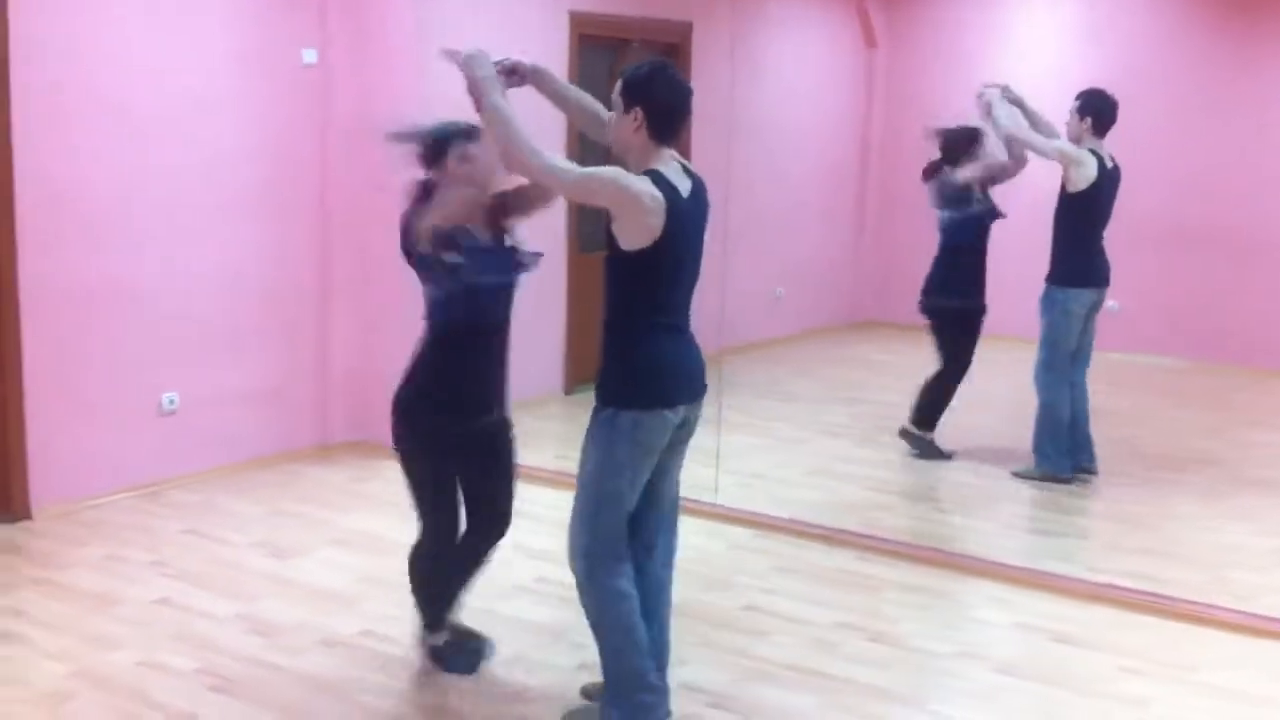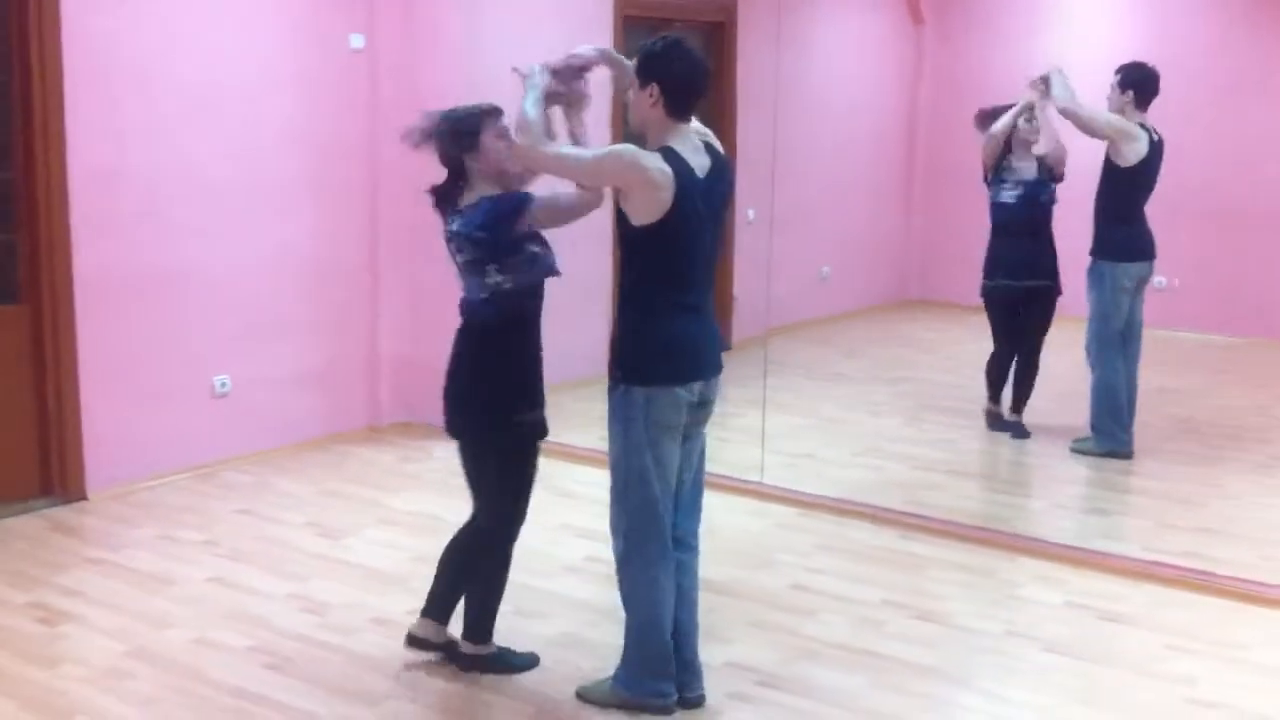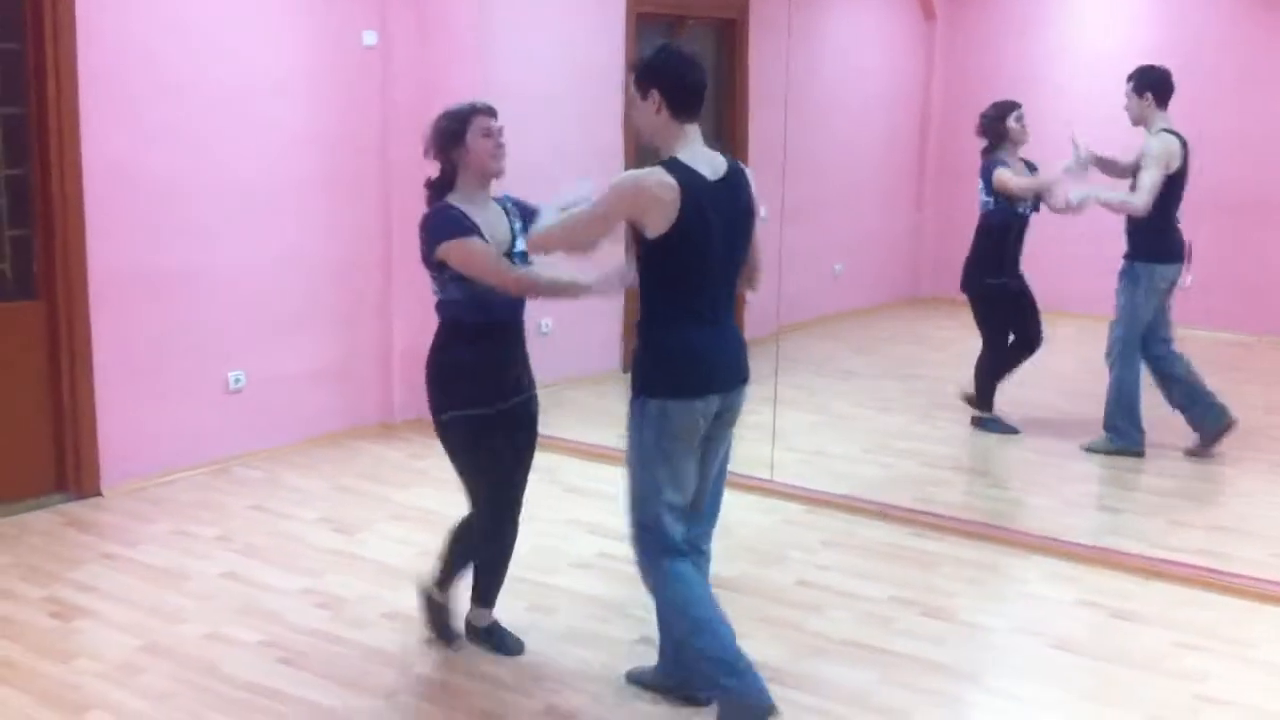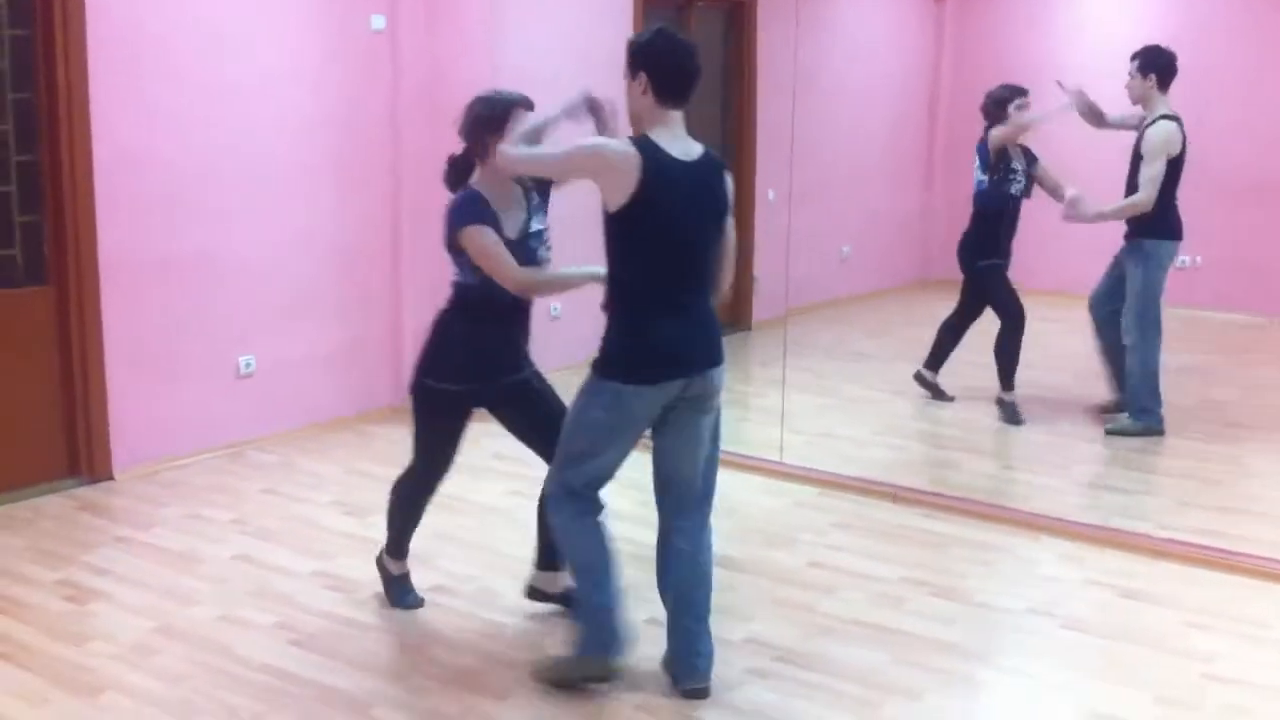
dt=0.5s
person 1, frame 1
left shoulder: (632, 193)
right shoulder: (687, 180)
left elbow: (522, 158)
right elbow: (602, 128)
left wrist: (486, 83)
right wrist: (533, 76)
left hip: (638, 394)
right hip: (681, 384)
left knee: (597, 548)
right knee: (648, 541)
person 1, frame 2
left shoulder: (640, 168)
right shoulder: (712, 152)
left elbow: (532, 151)
right elbow: (678, 115)
left wrist: (537, 89)
right wrist: (606, 61)
left hip: (651, 374)
right hip: (700, 366)
left knee: (642, 532)
right knee: (677, 527)
person 1, frame 3
left shoulder: (646, 187)
right shoulder: (739, 179)
left elbow: (544, 242)
left wrist: (582, 226)
left hip: (671, 384)
right hip: (727, 375)
left knee: (661, 545)
right knee: (690, 531)
person 1, frame 4
left shoulder: (616, 159)
right shoulder: (719, 174)
left elbow: (515, 160)
right elbow: (720, 283)
left hip: (633, 368)
right hip: (701, 363)
left knee: (570, 494)
right knee: (687, 515)
left ankle: (599, 644)
right ankle: (692, 663)
person 2, frame 1
left shoulder: (488, 224)
right shoulder: (424, 227)
left elbow: (542, 189)
left hip: (479, 411)
right hip: (431, 409)
left knee: (488, 522)
right knee: (442, 528)
left ankle: (441, 623)
right ankle: (436, 630)
person 2, frame 2
left shoulder: (477, 208)
right shoulder: (500, 211)
left elbow: (534, 164)
right elbow: (589, 196)
left wrist: (554, 104)
right wrist: (573, 119)
left hip: (479, 384)
right hip: (501, 388)
left knee: (491, 514)
right knee: (503, 518)
left ankle: (431, 624)
right ankle: (475, 643)
person 2, frame 3
left shoulder: (514, 211)
right shoulder: (442, 223)
right elbow: (512, 281)
right wrist: (594, 285)
left hip: (511, 374)
right hip: (461, 382)
left knee: (506, 504)
right knee: (491, 506)
left ankle: (481, 612)
right ankle: (439, 590)
person 2, frame 4
left shoulder: (531, 187)
right shoulder: (465, 209)
right elbow: (512, 278)
left wrist: (591, 114)
right wrist: (594, 276)
left hip: (509, 361)
right hip: (456, 360)
right knee: (428, 469)
left ankle: (549, 576)
right ankle: (394, 560)
person 3, frame 1
left shoulder: (1078, 158)
right shoulder: (1108, 165)
left elbow: (1015, 132)
right elbow: (1051, 136)
left wrist: (998, 104)
right wrist: (1019, 102)
left hip: (1070, 281)
right hip: (1093, 279)
left knee: (1053, 374)
right knee: (1073, 372)
left ankle: (1053, 462)
right ankle: (1079, 456)
person 3, frame 2
left shoulder: (1124, 130)
right shoulder: (1148, 137)
left elbow: (1066, 107)
right elbow: (1084, 119)
left wrist: (1058, 78)
right wrist: (1058, 87)
left hip: (1117, 256)
right hip: (1135, 253)
left knee: (1104, 348)
right knee: (1122, 349)
left ankle: (1111, 437)
right ankle: (1114, 432)
person 3, frame 3
left shoulder: (1161, 143)
right shoulder: (1166, 143)
left elbow: (1138, 205)
right elbow: (1129, 172)
left wrist: (1093, 193)
right wrist: (1095, 160)
left hip: (1150, 259)
right hip: (1161, 256)
left knee: (1123, 346)
right knee: (1156, 345)
left ankle: (1123, 436)
right ankle: (1210, 418)
person 3, frame 4
left shoulder: (1163, 131)
right shoulder: (1150, 120)
left elbow: (1145, 200)
right elbow: (1103, 120)
left wrist: (1090, 213)
right wrist: (1081, 101)
left hip: (1155, 240)
right hip: (1142, 238)
left knee: (1139, 328)
right knee: (1103, 308)
left ankle: (1145, 417)
right ankle: (1130, 394)
person 4, frame 1
left shoulder: (973, 183)
right shoulder: (951, 182)
left elbow: (1017, 161)
right elbow: (999, 162)
left hip: (963, 292)
right hip: (948, 291)
left knee: (954, 364)
right knee: (955, 366)
left ankle: (919, 428)
right ankle: (919, 428)
person 4, frame 2
left shoulder: (1047, 167)
right shoulder: (994, 164)
left elbow: (1058, 152)
right elbow: (992, 133)
left wrist: (1042, 108)
right wrist: (1027, 102)
left hip: (1043, 272)
right hip: (1001, 269)
left knee: (1030, 349)
right knee: (1005, 348)
left ankle: (1014, 414)
right ankle: (995, 407)
person 4, frame 3
left shoulder: (1027, 168)
right shoulder: (993, 165)
left elbow: (1054, 202)
right elbow: (1020, 188)
left wrist: (1071, 201)
left hip: (1008, 269)
right hip: (985, 270)
left knee: (1030, 337)
right knee: (996, 341)
left ankle: (978, 393)
right ankle: (982, 411)
person 4, frame 4
left shoulder: (1025, 154)
right shoulder: (991, 147)
left elbow: (1054, 188)
right elbow: (1016, 126)
left wrist: (1068, 196)
right wrist: (1063, 106)
left hip: (998, 251)
right hip: (980, 250)
left knee: (966, 313)
right knee: (1014, 316)
left ankle: (928, 372)
right ankle: (1006, 394)
